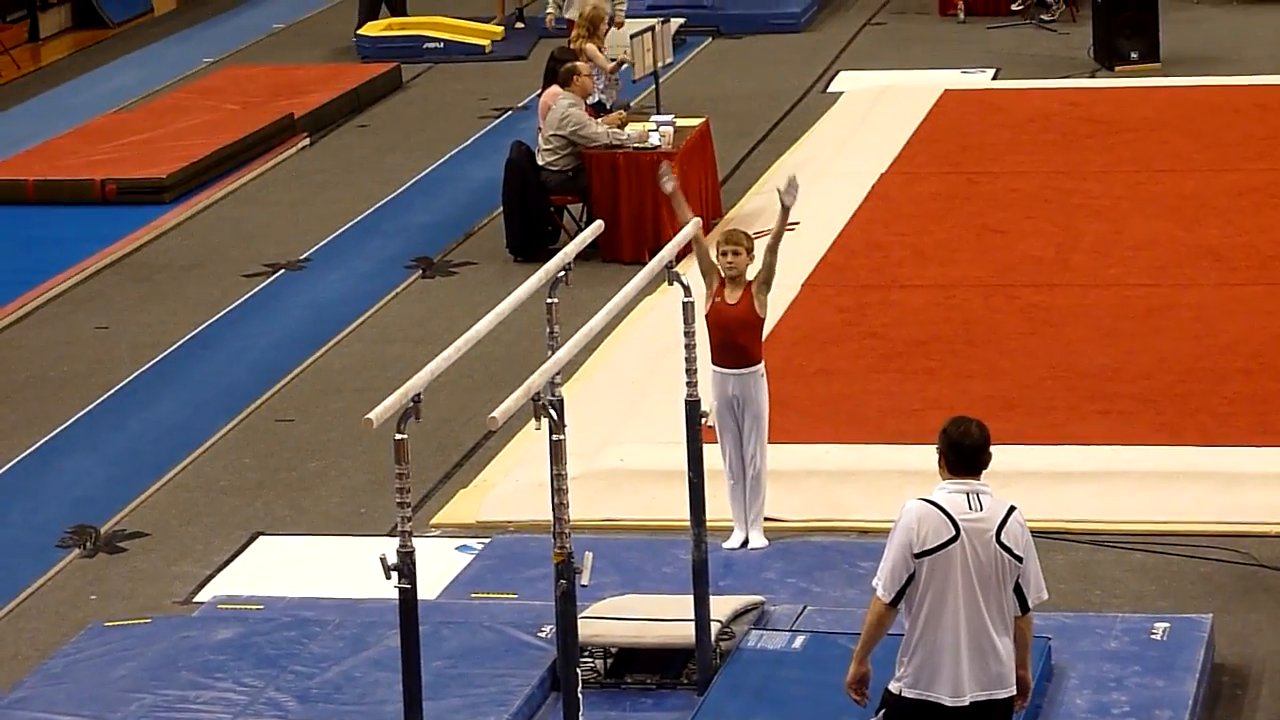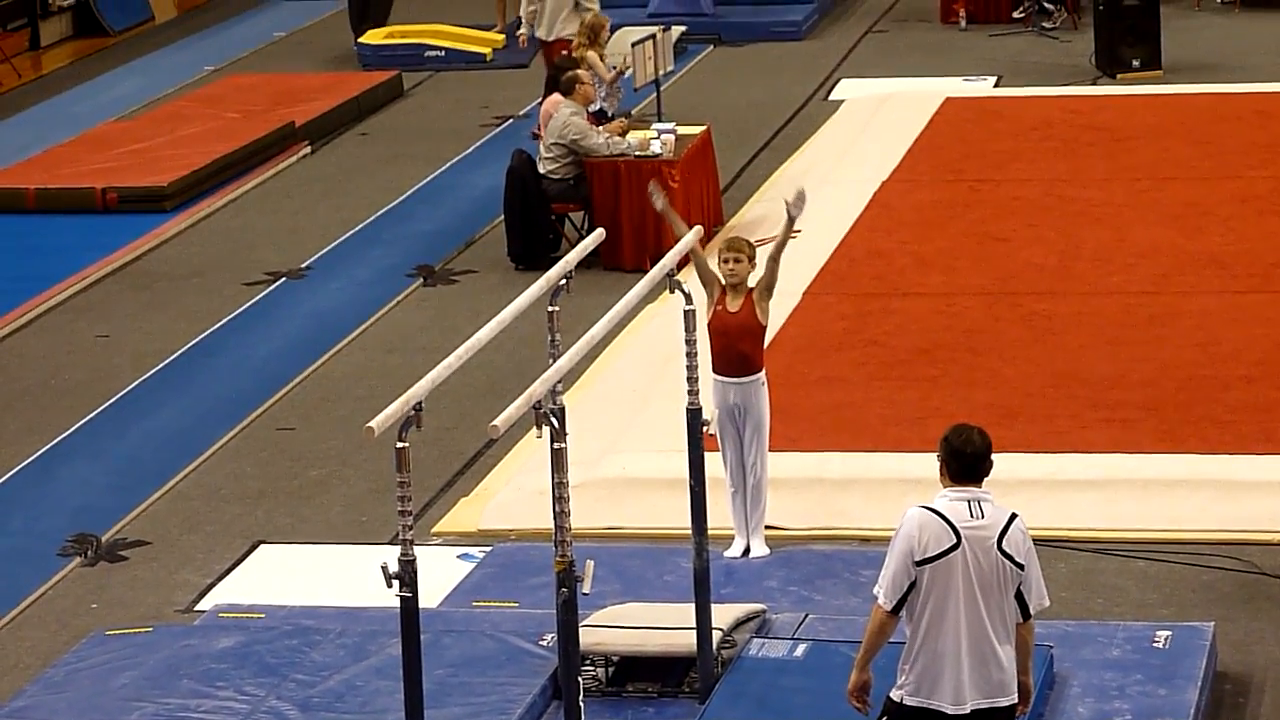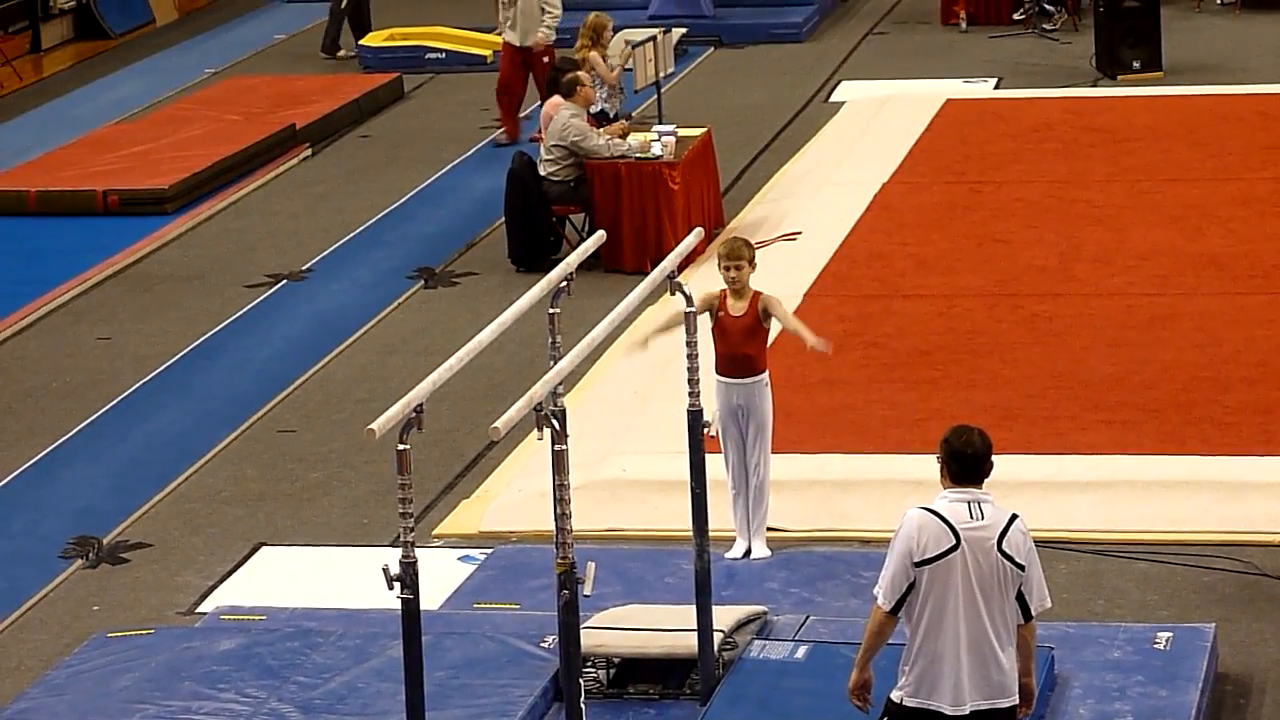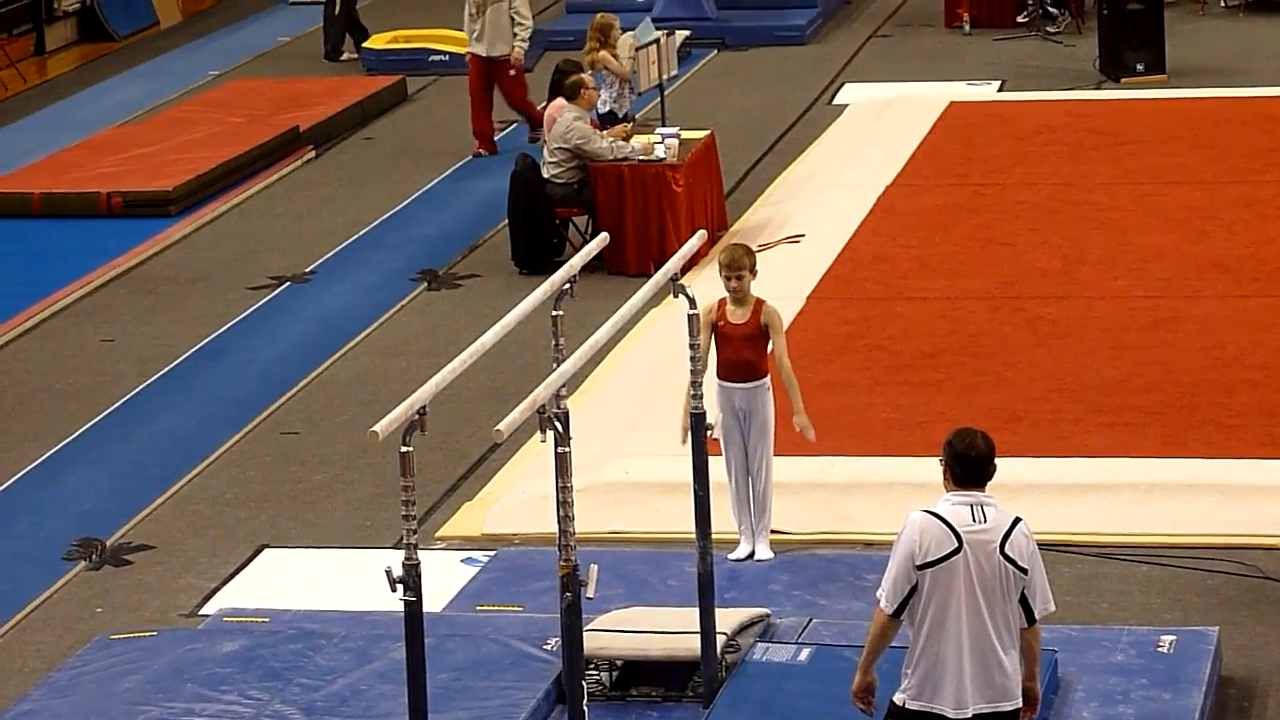
dt=0.3s
person 1, frame 1
left shoulder: (759, 291)
right shoulder: (711, 285)
left elbow: (773, 246)
right elbow: (694, 236)
left wrist: (785, 210)
right wrist: (674, 193)
left hip: (751, 380)
right hip: (720, 380)
left knee: (754, 456)
right knee: (731, 457)
left ankle: (755, 525)
right ankle: (739, 524)
person 1, frame 2
left shoulder: (762, 295)
right shoulder: (712, 290)
left elbow: (775, 256)
right elbow: (693, 250)
left wrist: (790, 221)
right wrist: (667, 212)
left hip: (752, 389)
right hip: (722, 388)
left knee: (755, 464)
right knee: (732, 467)
left ankle: (756, 533)
right ankle: (740, 532)
person 1, frame 3
left shoulder: (763, 305)
right shoulder: (714, 299)
left elbow: (788, 320)
right elbow: (682, 313)
left wrist: (810, 337)
right wrist: (652, 333)
left hip: (755, 388)
right hip: (726, 388)
left knee: (757, 466)
right knee: (734, 467)
left ankle: (758, 536)
right ankle: (742, 535)
person 1, frame 4
left shoulder: (767, 313)
right shoulder: (712, 312)
left elbow: (782, 362)
right elbow: (700, 359)
left wrist: (798, 410)
right wrist: (688, 408)
left hip: (757, 393)
right hip: (727, 394)
left knee: (760, 469)
right knee: (736, 469)
left ankle: (762, 537)
right ankle: (745, 537)
person 2, frame 1
left shoulder: (917, 515)
right shoulder: (1012, 521)
left elbow: (887, 602)
right elbow: (1023, 610)
left wrist: (859, 660)
right wrist: (1022, 668)
left hip: (924, 683)
right hip: (993, 684)
person 2, frame 2
left shoulder: (918, 523)
right shoulder: (1013, 528)
left elbow: (888, 610)
right elbow: (1024, 616)
left wrist: (861, 668)
right wrist: (1023, 674)
left hip: (926, 691)
right hip: (994, 691)
person 2, frame 3
left shoulder: (918, 524)
right shoulder: (1014, 529)
left elbow: (887, 610)
right elbow: (1026, 617)
left wrist: (861, 666)
right wrist: (1026, 675)
left hip: (925, 692)
right hip: (995, 693)
person 2, frame 4
left shoulder: (920, 527)
right shoulder: (1017, 533)
left elbow: (890, 612)
right elbow: (1030, 621)
left wrist: (865, 670)
right wrist: (1031, 679)
left hip: (928, 696)
right hip: (999, 696)
